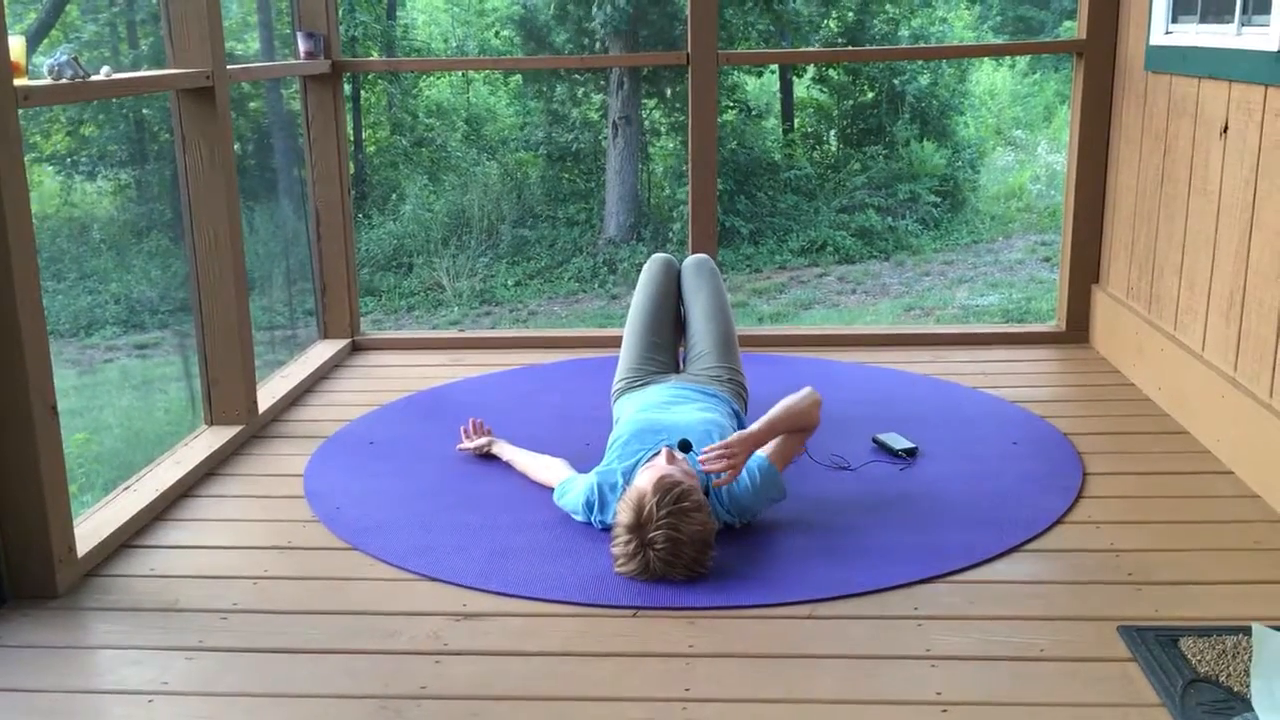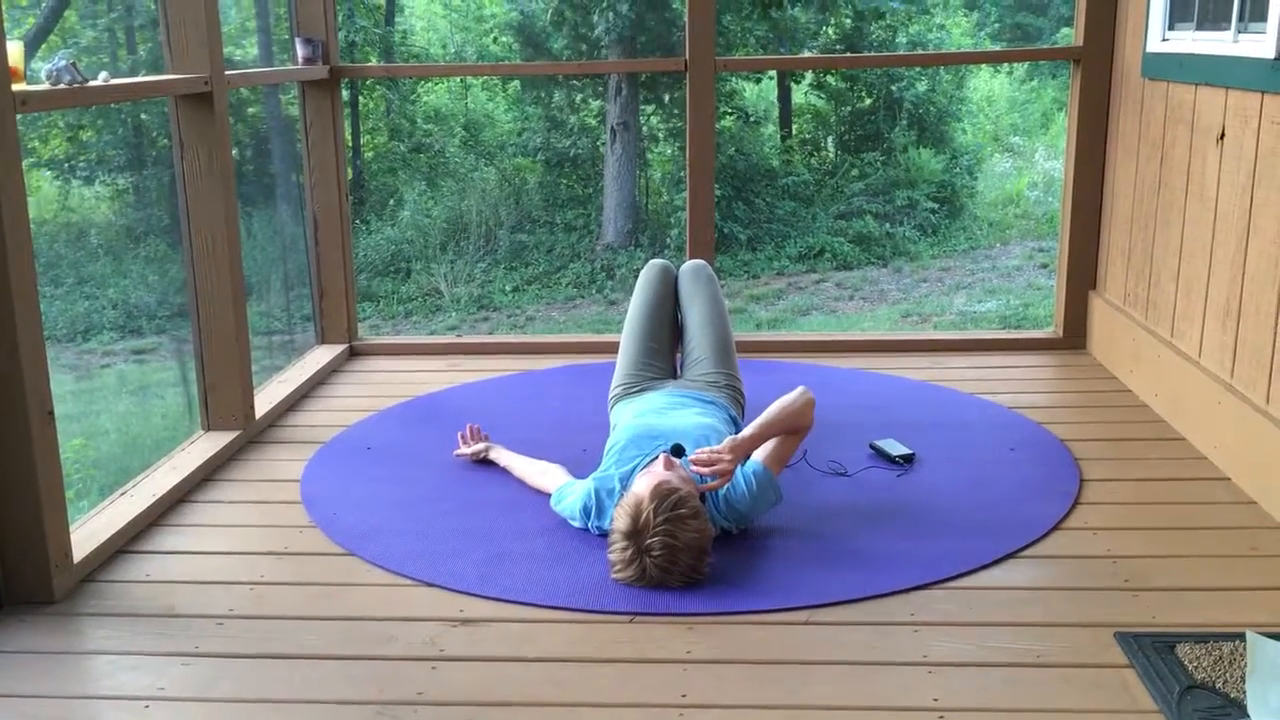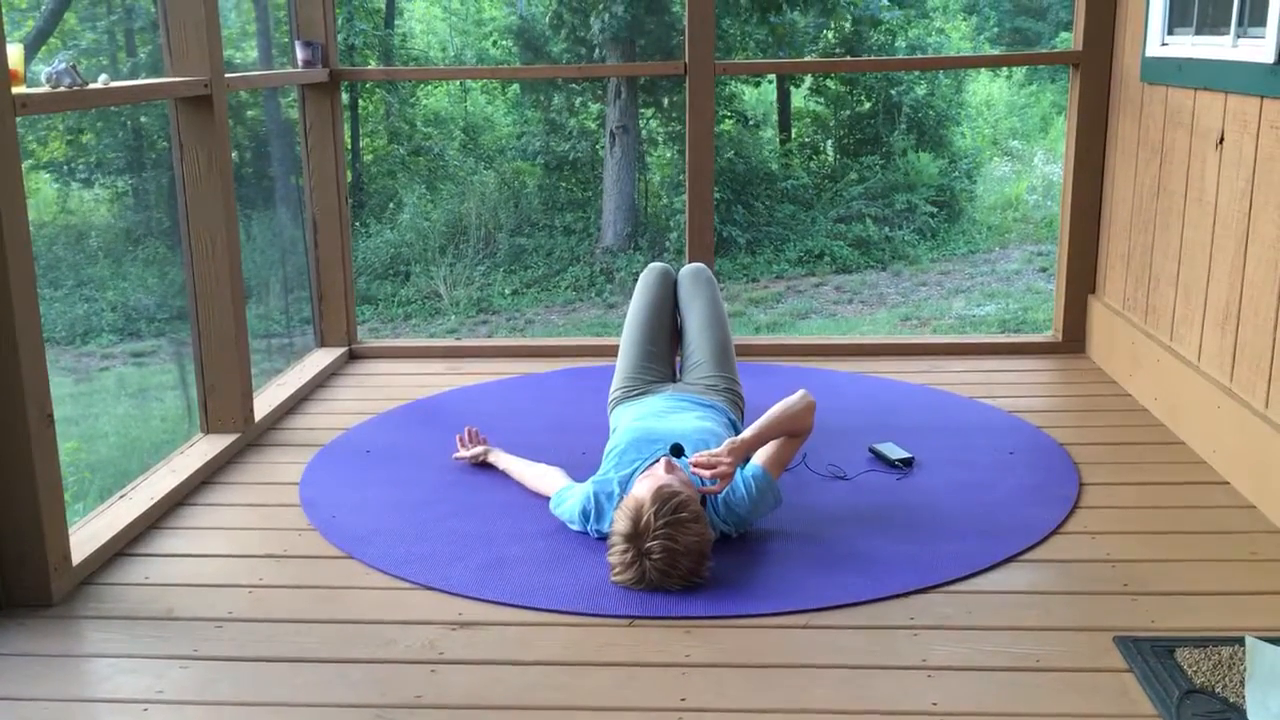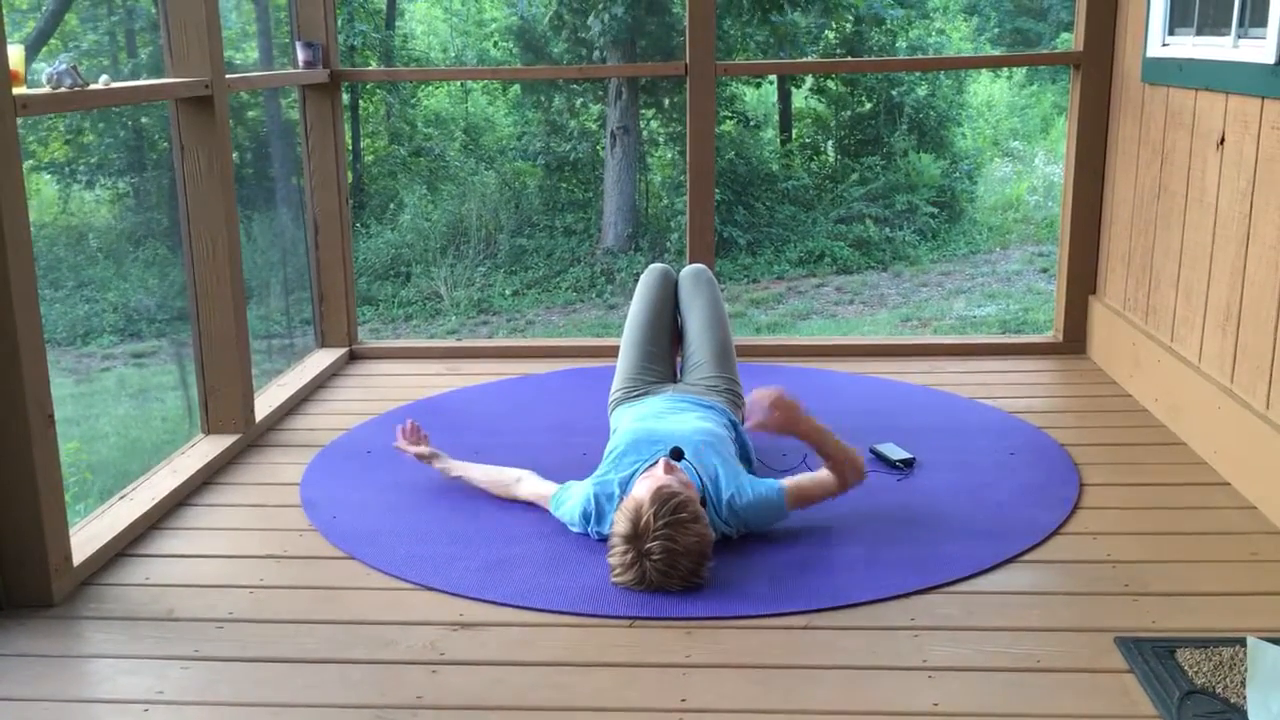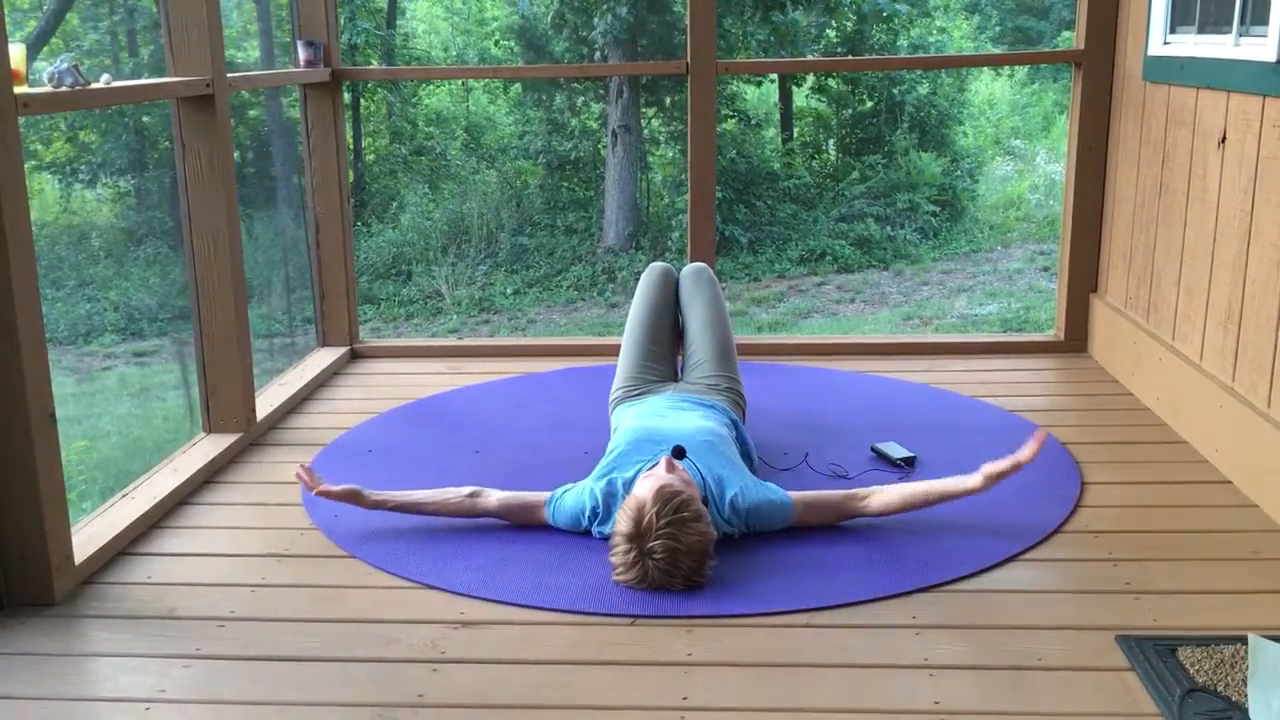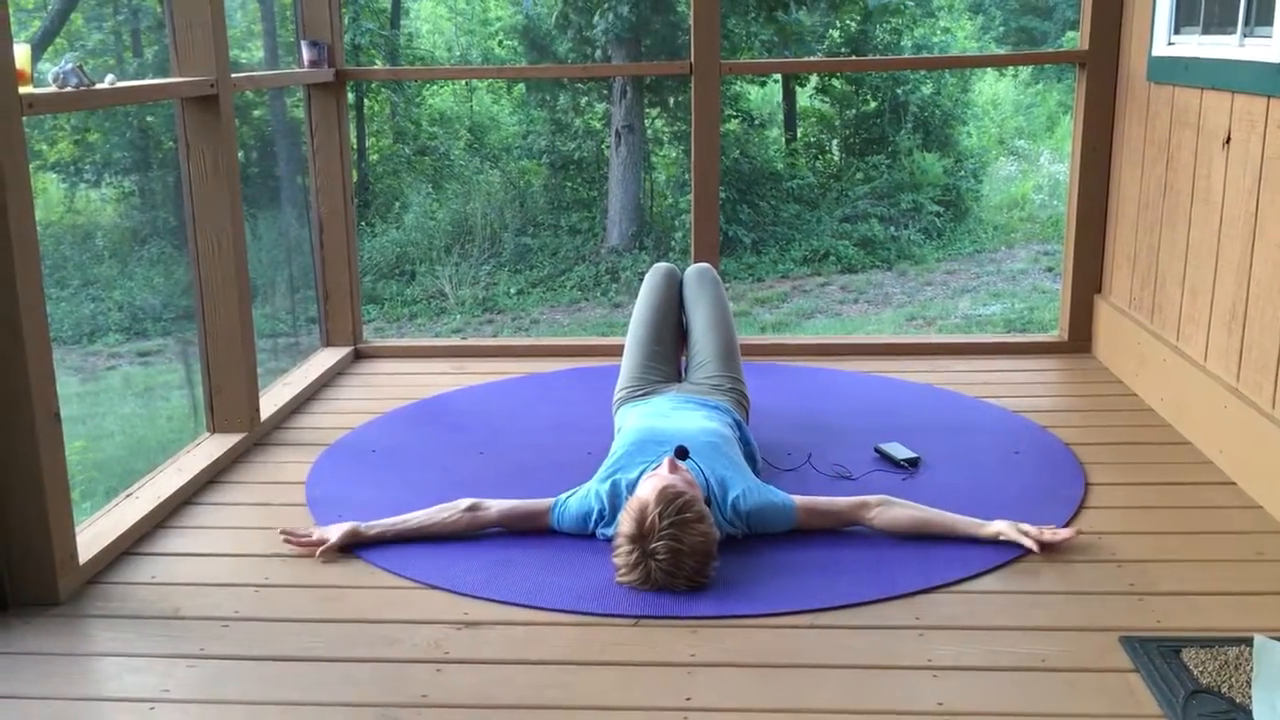
dt=0.5s
person 1, frame 1
left shoulder: (599, 499)
right shoulder: (736, 496)
left elbow: (554, 469)
right elbow: (809, 402)
left wrist: (494, 444)
right wrist: (750, 438)
left hip: (639, 392)
right hip: (715, 395)
left knee: (662, 265)
right knee: (698, 265)
person 1, frame 2
left shoulder: (595, 506)
right shoulder: (734, 502)
left elbow: (550, 474)
right elbow: (802, 401)
left wrist: (493, 450)
right wrist: (744, 443)
left hip: (637, 398)
right hip: (712, 399)
left knee: (659, 270)
right knee: (695, 270)
person 1, frame 3
left shoulder: (594, 509)
right shoulder: (733, 506)
left elbow: (549, 475)
right elbow: (804, 403)
left wrist: (491, 453)
right wrist: (742, 445)
left hip: (636, 402)
right hip: (713, 403)
left knee: (658, 274)
right knee: (694, 275)
person 1, frame 4
left shoulder: (594, 508)
right shoulder: (735, 506)
left elbow: (522, 483)
right elbow: (846, 475)
left wrist: (440, 460)
right wrist: (797, 423)
left hip: (636, 406)
right hip: (712, 408)
left knee: (659, 275)
right knee: (696, 276)
left ankle: (671, 325)
person 1, frame 5
left shoulder: (597, 507)
right shoulder: (739, 505)
left elbow: (482, 500)
right elbow: (865, 500)
left wrist: (367, 497)
right wrist: (976, 477)
left hip: (638, 402)
right hip: (713, 405)
left knee: (661, 274)
right knee: (698, 273)
left ankle: (676, 278)
person 1, frame 6
left shoulder: (600, 508)
right shoulder: (739, 505)
left elbow: (480, 511)
right elbow: (868, 509)
left wrist: (359, 529)
right wrist: (991, 526)
left hip: (643, 403)
right hip: (715, 405)
left knee: (663, 274)
right knee: (701, 274)
right ankle: (695, 276)
